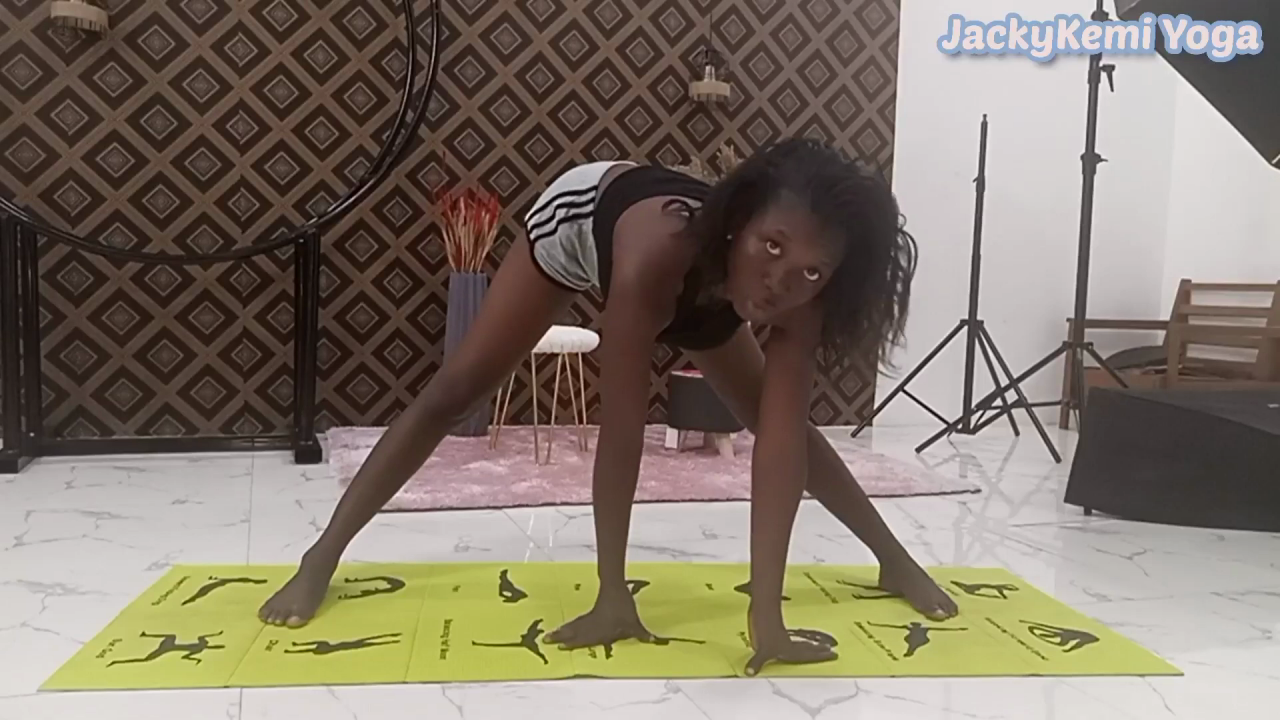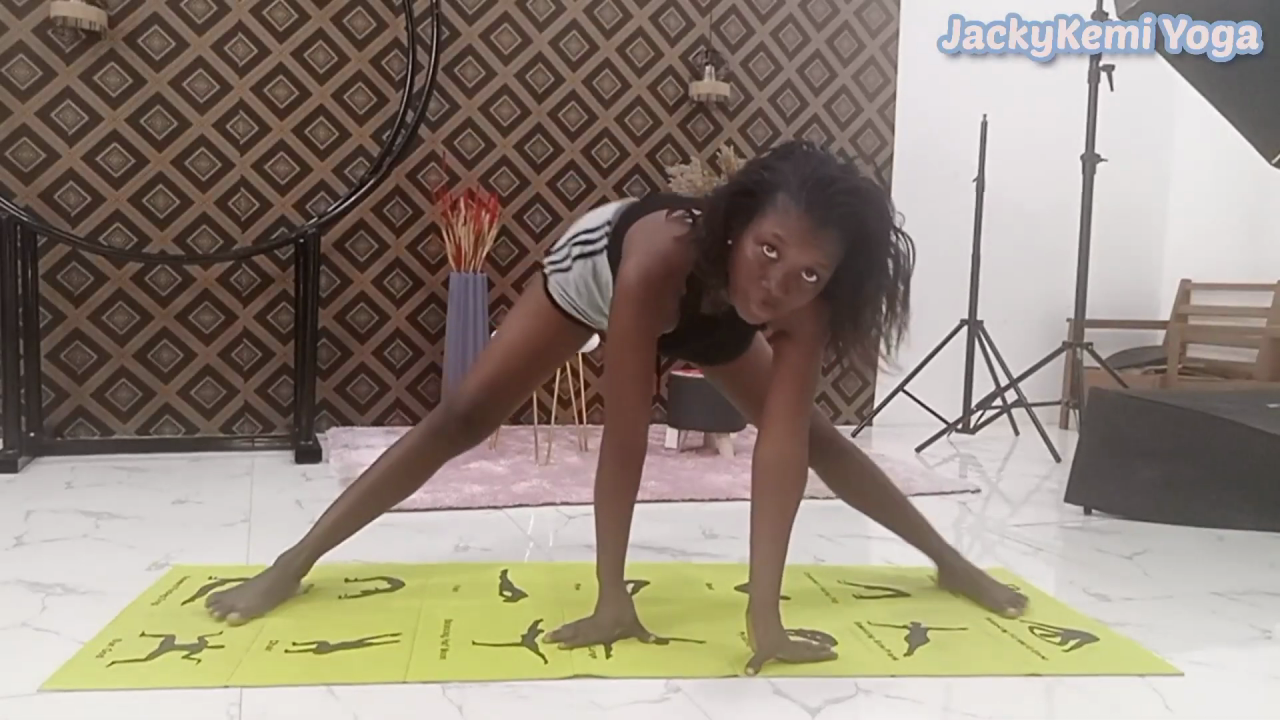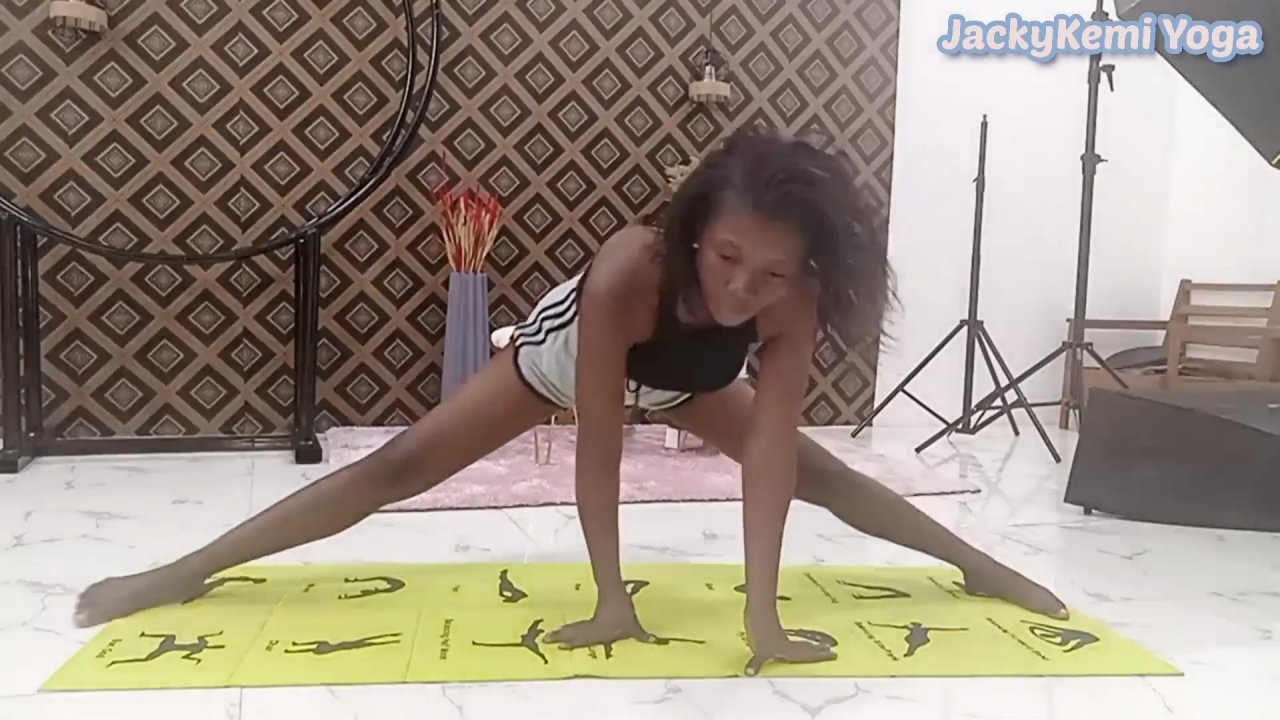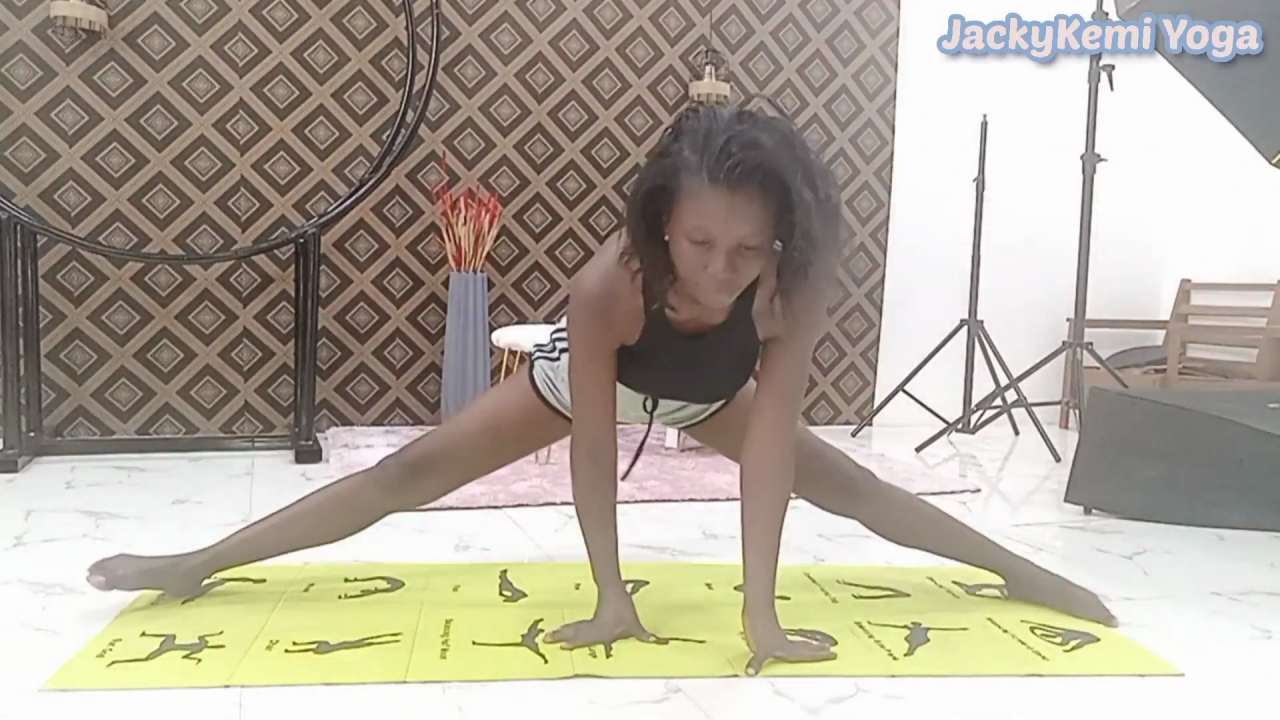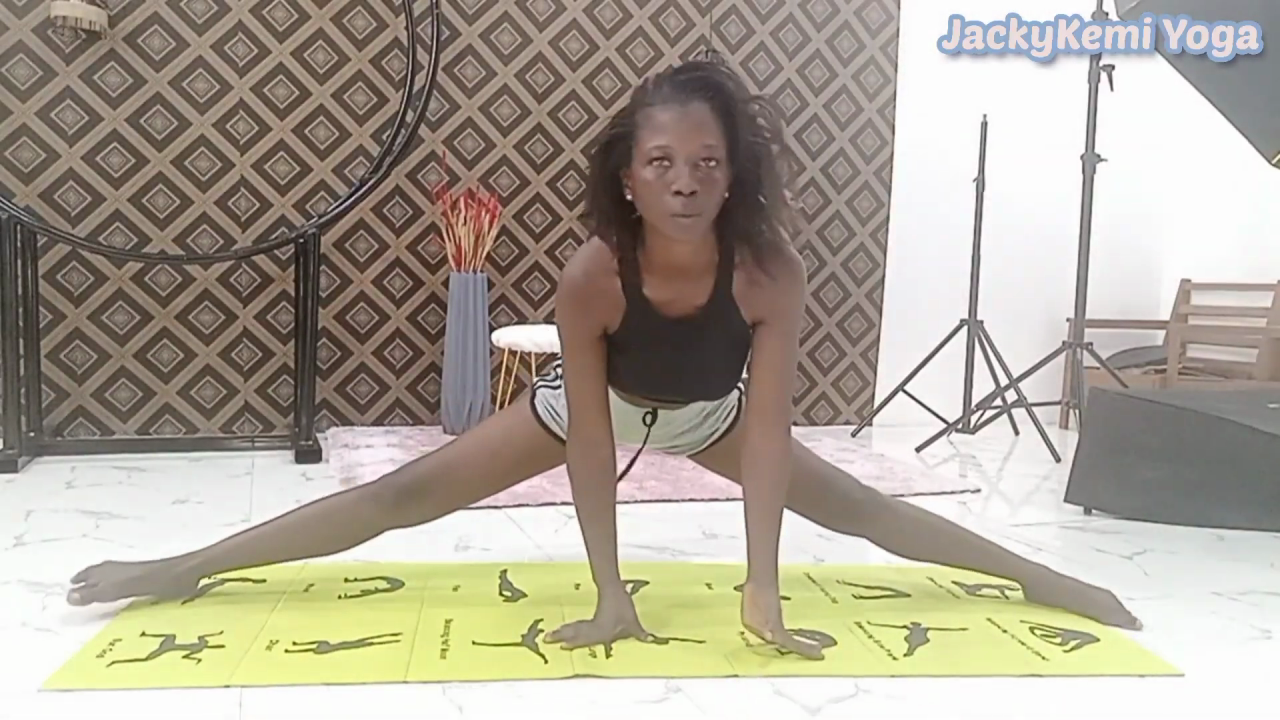
dt=0.7s
person 1, frame 1
left shoulder: (796, 299)
right shoulder: (658, 253)
left elbow: (781, 446)
right elbow: (622, 437)
left wrist: (767, 614)
right wrist: (611, 597)
right hip: (583, 213)
left knee: (782, 418)
right knee: (454, 393)
left ankle: (896, 561)
right ankle: (321, 559)
person 1, frame 2
left shoulder: (802, 305)
right shoulder: (661, 259)
left elbow: (782, 451)
right elbow: (624, 440)
left wrist: (765, 616)
right wrist: (612, 598)
left hip: (711, 319)
right hip: (594, 267)
left knee: (815, 435)
right knee: (462, 419)
left ankle: (952, 564)
right ankle: (291, 565)
person 1, frame 3
left shoulder: (794, 308)
right shoulder: (628, 273)
left elbow: (771, 456)
right elbow: (599, 451)
left wrist: (762, 618)
right wrist: (610, 600)
left hip: (687, 381)
right hip: (564, 349)
left knee: (823, 474)
right knee: (396, 468)
left ankle: (981, 565)
right ankle: (185, 570)
person 1, frame 4
left shoulder: (795, 293)
right shoulder: (608, 286)
left elbow: (768, 455)
right elbow: (594, 454)
left wrist: (760, 616)
right wrist: (610, 599)
left hip: (707, 394)
right hip: (586, 379)
left knee: (852, 487)
right knee: (412, 473)
left ankle: (1024, 574)
right ankle: (195, 565)
person 1, frame 5
left shoulder: (773, 271)
right shoulder: (592, 276)
left elbow: (766, 430)
right elbow: (589, 442)
left wrist: (761, 590)
right wrist: (609, 597)
left hip: (708, 413)
right hip: (594, 402)
left knee: (858, 506)
right knee: (405, 495)
left ankle: (1046, 581)
right ankle: (179, 570)
